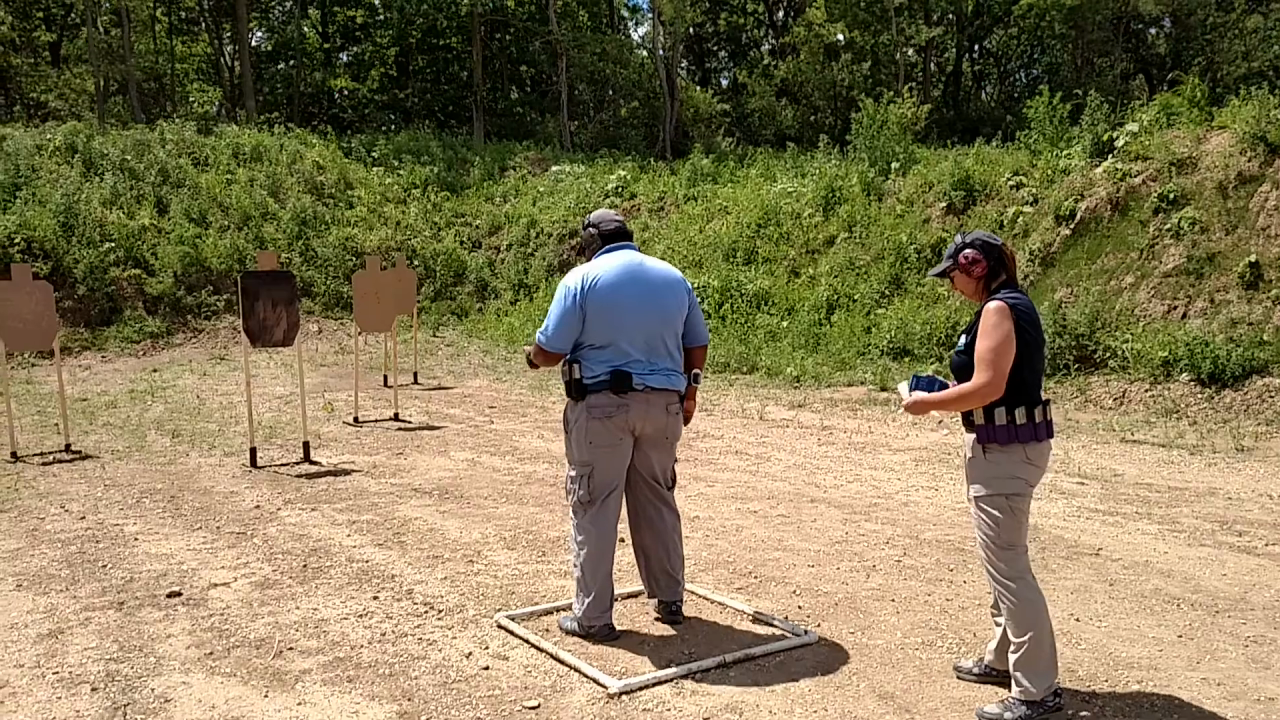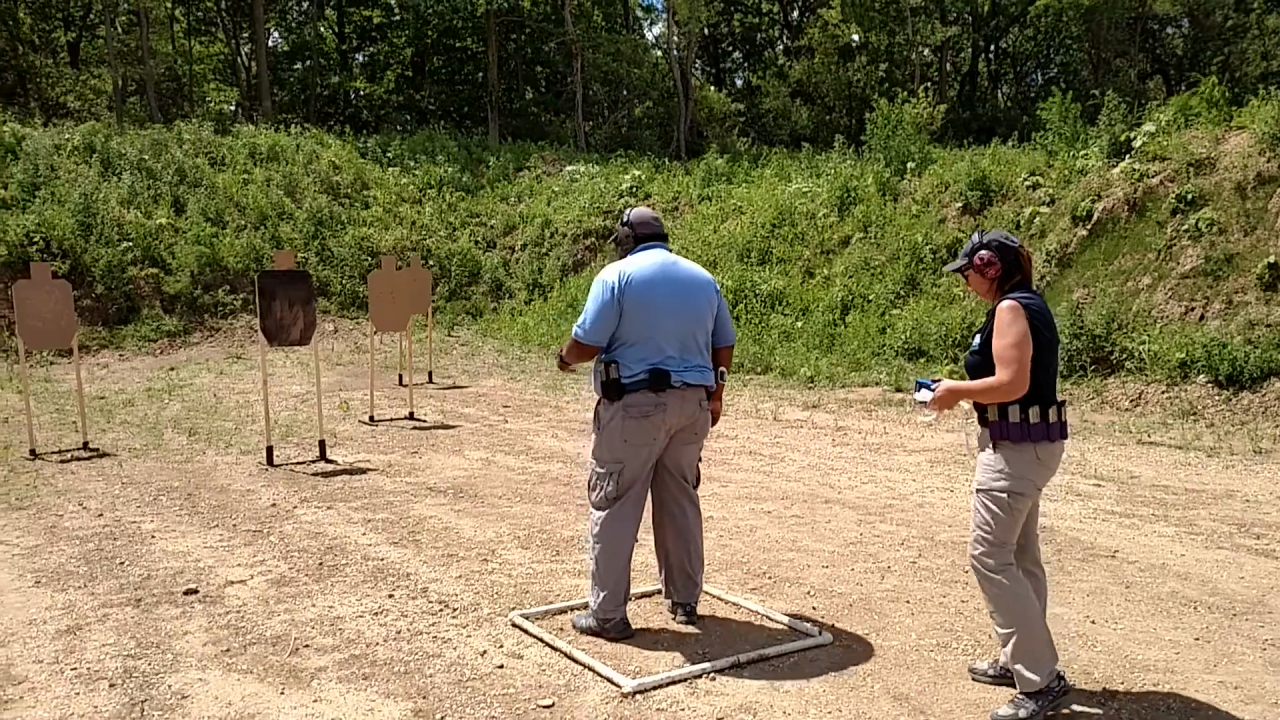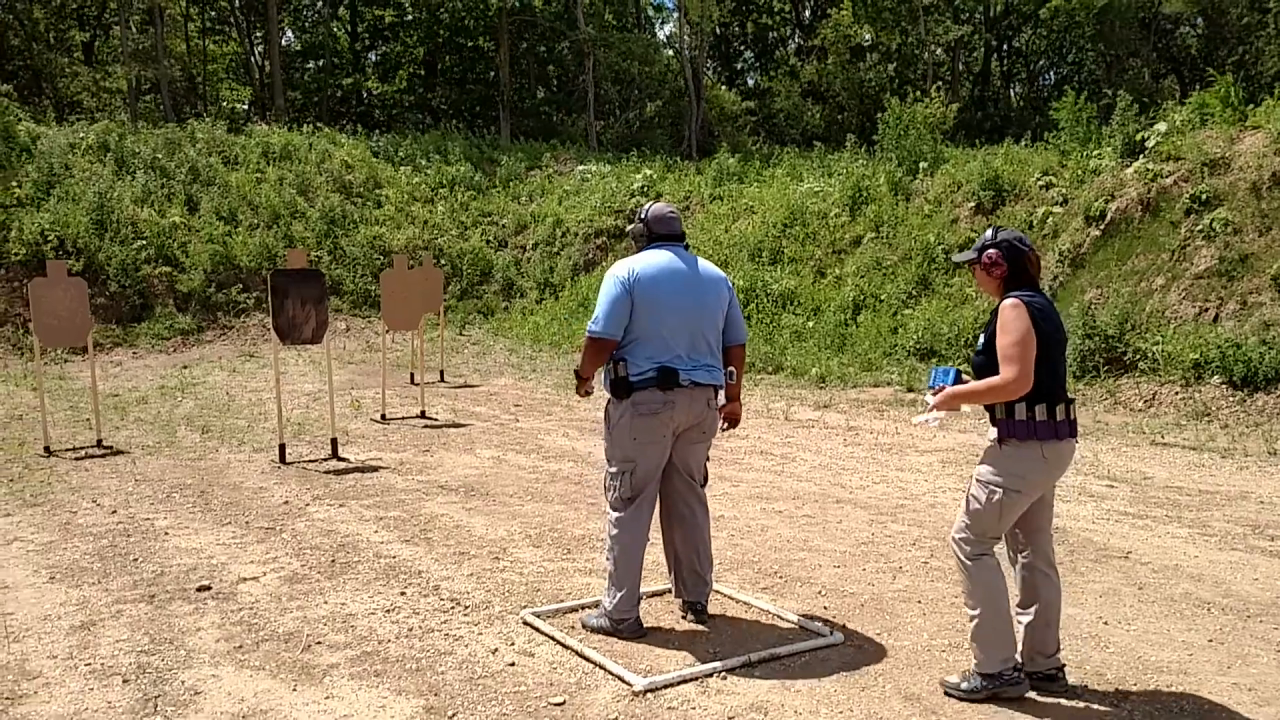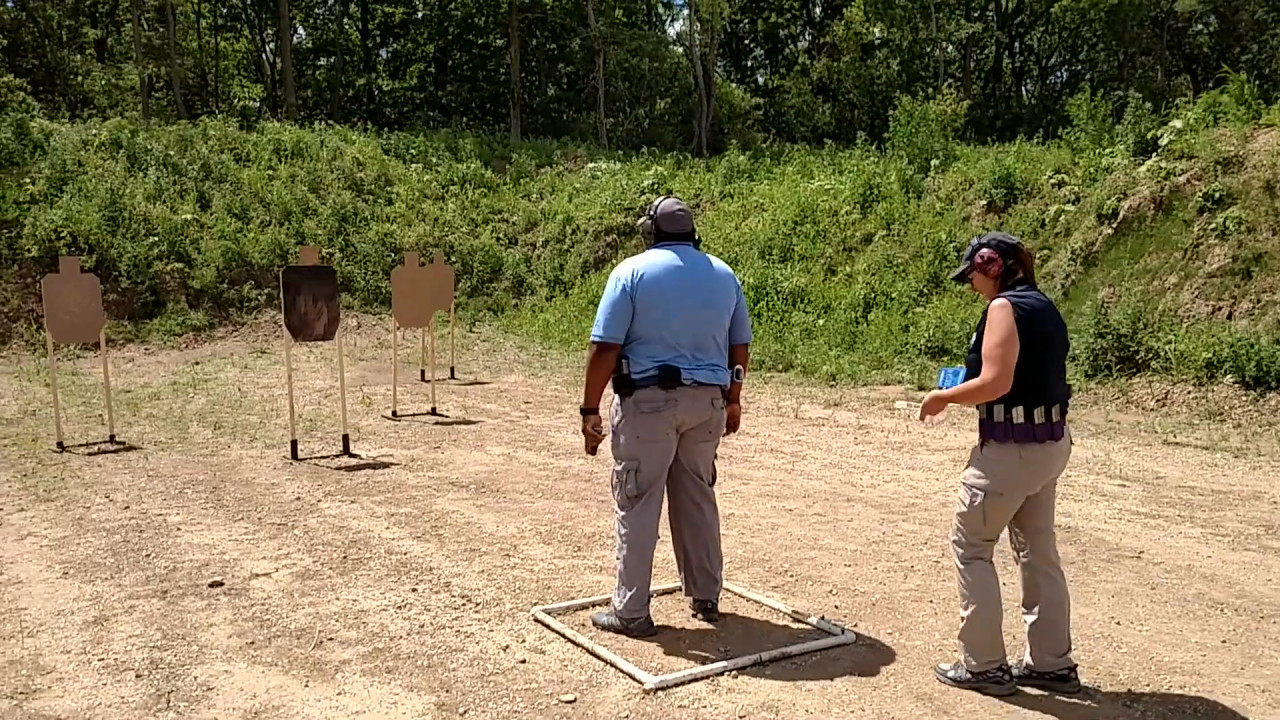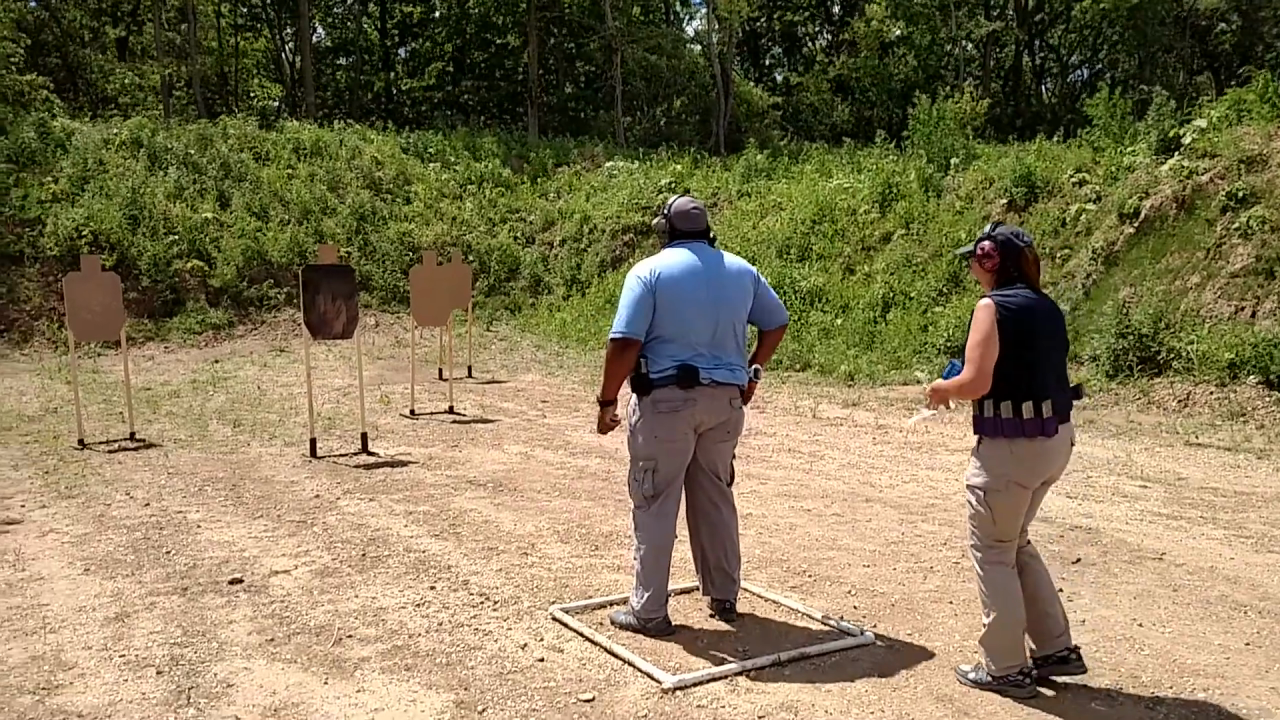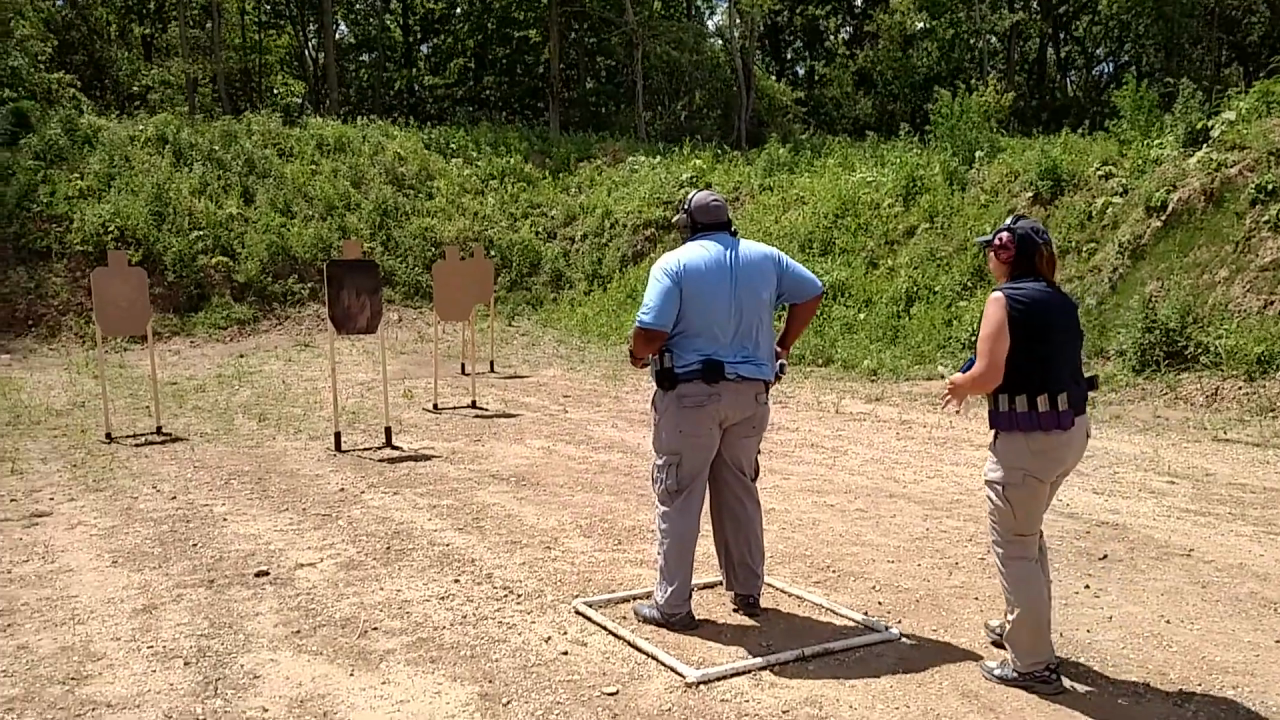
dt=0.3s
person 1, frame 1
left shoulder: (998, 309)
right shoulder: (1012, 306)
left elbow: (987, 388)
left wrist: (929, 403)
right wrist: (944, 394)
left hip: (1004, 448)
right hip: (1005, 445)
left knee: (1007, 566)
right knee: (1003, 559)
right ankle: (1005, 659)
person 1, frame 2
left shoulder: (1011, 308)
right shoulder: (1027, 305)
left elbow: (1012, 384)
left wrist: (956, 389)
right wrist: (963, 391)
left hip: (1016, 446)
right hip: (1026, 443)
left knee: (990, 556)
right knee: (1019, 554)
right ankle: (1022, 662)
person 1, frame 3
left shoulder: (1014, 307)
right shoulder: (1036, 305)
left elbow: (1015, 382)
left wrist: (958, 395)
right wrist: (971, 386)
left hip: (1024, 445)
right hip: (1045, 442)
left knee: (971, 542)
right knee: (1033, 551)
left ankle: (996, 668)
right ankle: (1041, 662)
person 1, frame 4
left shoulder: (1005, 307)
right shoulder: (1043, 306)
left elbow: (995, 383)
left wrist: (943, 398)
right wrist: (963, 389)
left hip: (1012, 446)
right hip: (1047, 442)
left knee: (970, 546)
right knee: (1037, 552)
left ankle: (985, 665)
right ankle: (1052, 662)
person 1, frame 5
left shoulder: (993, 306)
right shoulder: (1045, 306)
left elbow: (975, 383)
left wrist: (941, 389)
right wrist: (956, 388)
left hip: (1010, 443)
right hip: (1054, 437)
left knee: (992, 553)
right knee: (1015, 544)
left ankle: (1006, 669)
right ankle: (1055, 650)
person 1, frame 6
left shoulder: (1005, 299)
right shoulder: (1059, 300)
left elbow: (987, 377)
left wrist: (958, 384)
right wrist: (970, 384)
left hip: (1027, 436)
right hip: (1069, 429)
left knee: (1014, 547)
right knee: (1026, 534)
left ankle: (1033, 664)
right ankle: (1022, 629)
person 2, frame 1
left shoulder: (582, 279)
right shoulder: (674, 277)
left elbow: (549, 351)
right elbow: (697, 345)
left wrist: (533, 357)
right wrist: (688, 394)
left hip: (602, 406)
right hip: (662, 404)
left knee: (594, 510)
right knee: (657, 503)
left ankle: (592, 617)
right ankle: (669, 599)
person 2, frame 2
left shoulder: (617, 275)
right shoulder: (702, 277)
left elbow: (586, 344)
right elbow: (724, 346)
left wrist: (566, 357)
right wrist: (714, 395)
left hip: (635, 404)
right hip: (691, 402)
left knee: (614, 505)
right knee: (680, 501)
left ankle: (608, 612)
right ankle: (685, 600)
person 2, frame 3
left shoulder: (627, 271)
right shoulder: (715, 277)
left elbow: (602, 340)
right elbow: (735, 345)
left wrist: (584, 374)
right wrist: (732, 397)
left hip: (643, 401)
right hip: (700, 400)
left knee: (629, 506)
right knee: (688, 499)
left ankle: (620, 612)
right ankle: (695, 599)
person 2, frame 4
left shoulder: (632, 272)
right shoulder: (724, 275)
left elbow: (605, 348)
right elbow: (739, 346)
left wrist: (590, 410)
right wrist: (733, 401)
left hip: (648, 401)
right hip: (706, 400)
left knee: (637, 505)
right knee: (697, 499)
left ankle: (631, 611)
right ankle: (706, 597)
person 2, frame 5
left shoulder: (649, 271)
right shoulder: (740, 270)
left elbow: (625, 343)
right elbow: (776, 323)
left wrist: (607, 401)
right wrist: (752, 370)
left hip: (666, 400)
right hip: (725, 399)
left knee: (653, 505)
right knee: (716, 499)
left ankle: (648, 611)
right ankle: (724, 597)
person 2, frame 6
left shoulder: (674, 263)
right shoulder: (764, 257)
left elbow: (651, 331)
right elbow: (811, 292)
left wrist: (638, 354)
right wrist: (783, 346)
left hip: (692, 394)
right hip: (750, 393)
left knee: (678, 499)
right knee: (740, 493)
left ankle: (672, 605)
right ankle: (748, 592)
